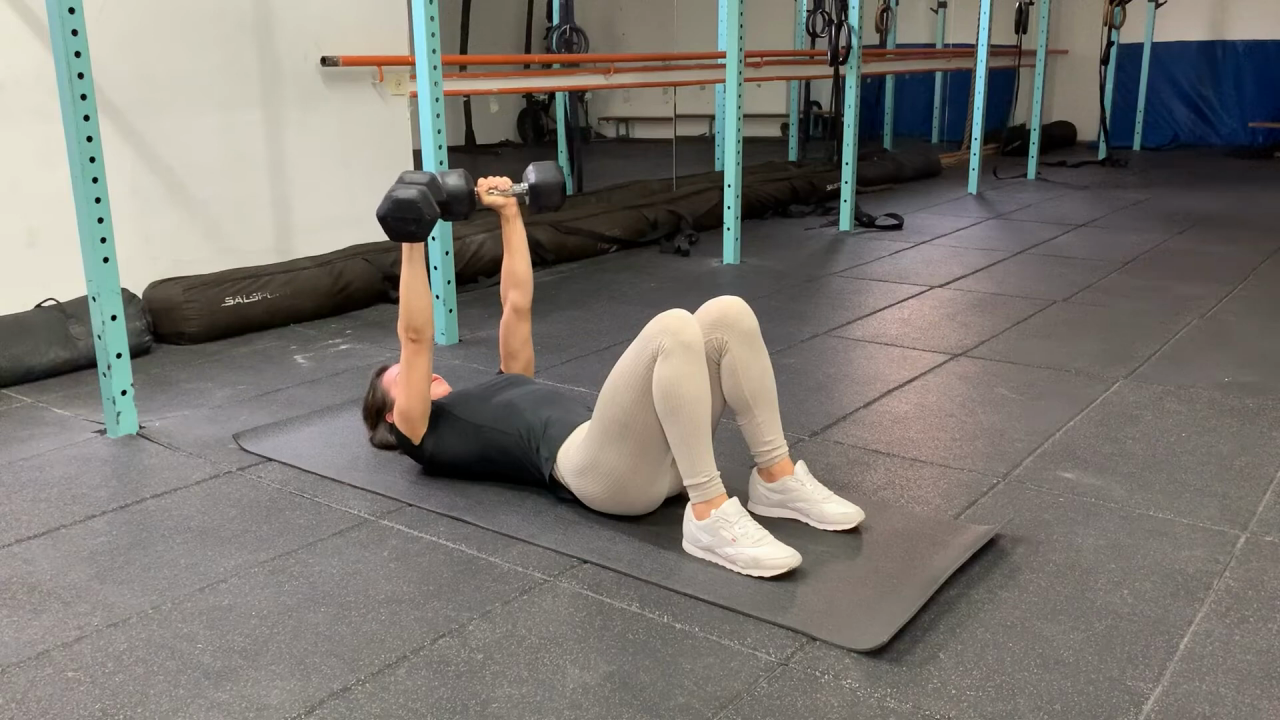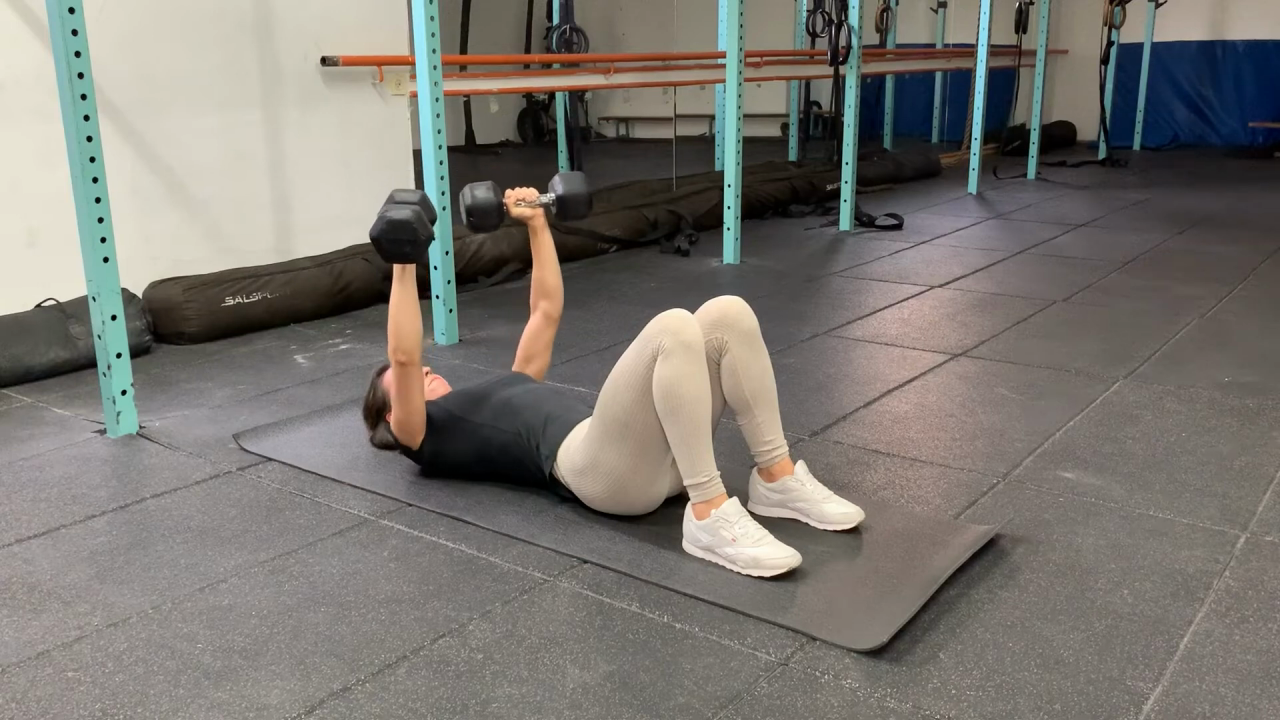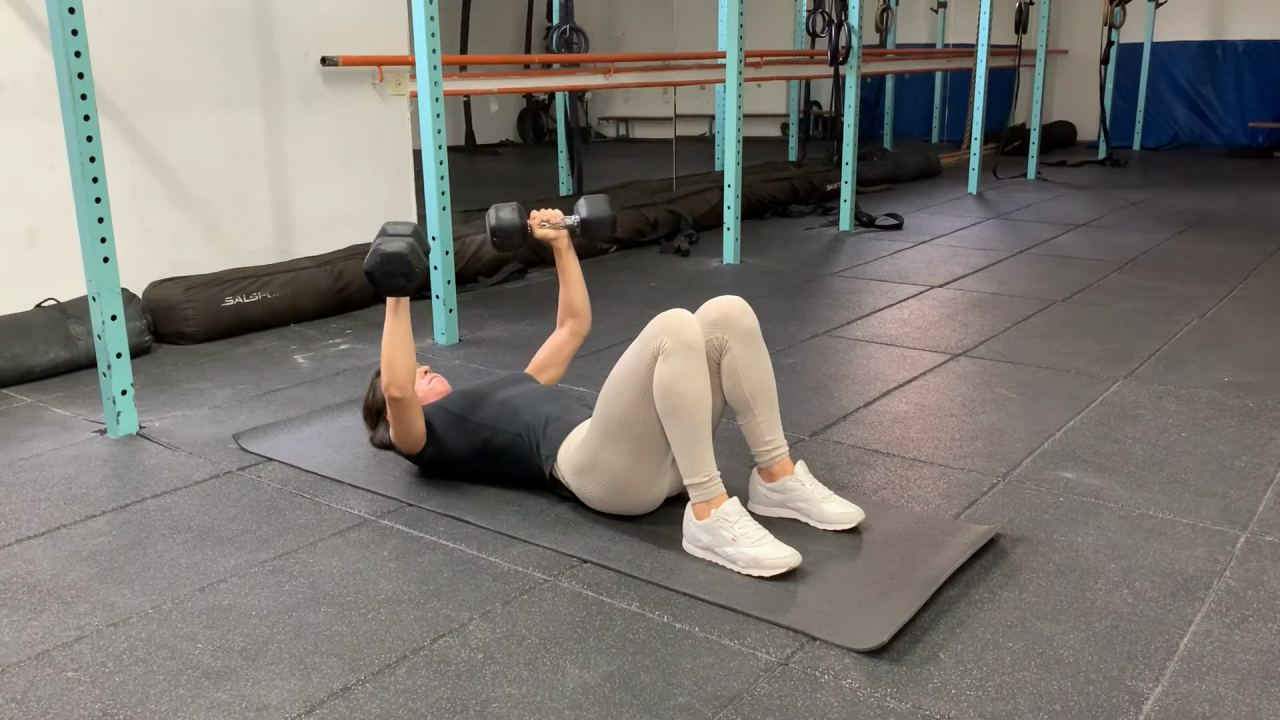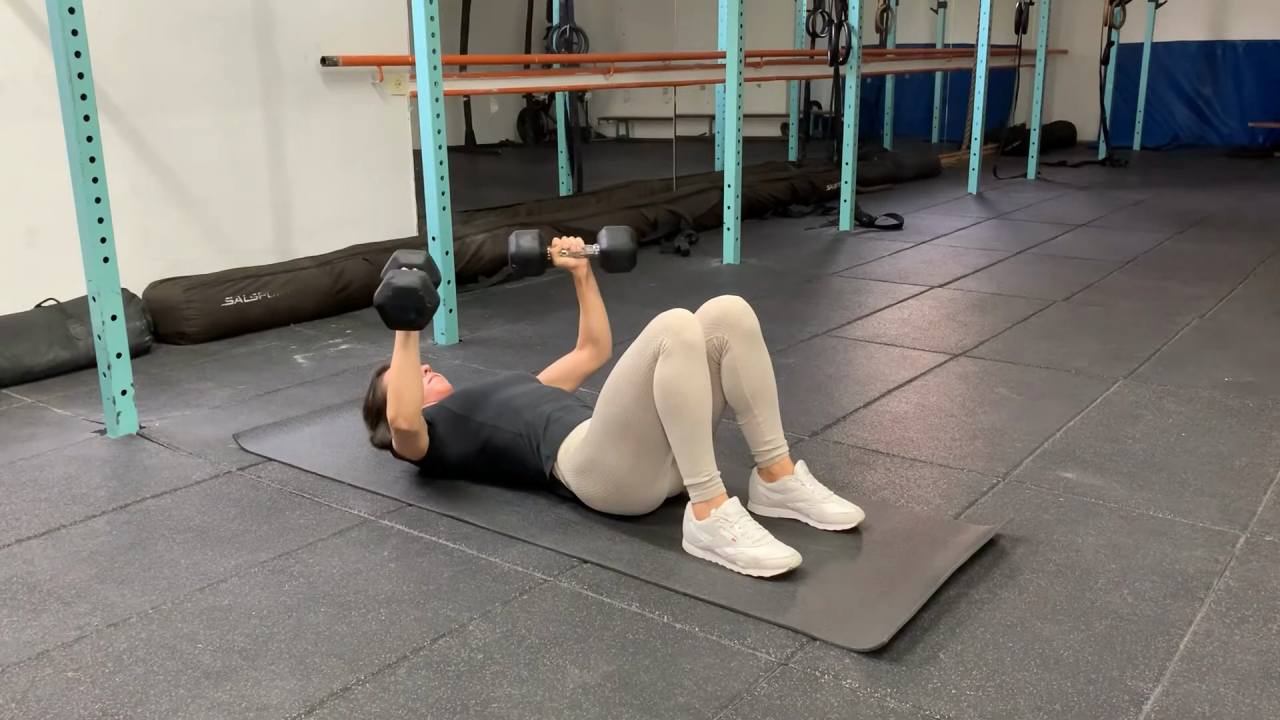
dt=0.7s
person 1, frame 1
left shoulder: (497, 392)
right shoulder: (426, 435)
left elbow: (517, 305)
right elbow: (415, 339)
left wrist: (509, 214)
right wrist: (412, 241)
left hip: (654, 456)
right hip: (597, 468)
left knee: (727, 313)
right knee: (673, 328)
left ankle: (777, 480)
right ankle: (710, 516)
person 1, frame 2
left shoulder: (502, 389)
right shoulder: (425, 435)
left elbow: (546, 311)
right elbow: (404, 357)
left wrist: (536, 223)
right wrist: (404, 266)
left hip: (654, 453)
right hip: (596, 465)
left knee: (727, 313)
right knee: (674, 326)
left ankle: (778, 479)
right ankle: (710, 515)
person 1, frame 3
left shoulder: (507, 386)
right shoulder: (426, 437)
left elbow: (574, 326)
right elbow: (396, 392)
left wrist: (561, 245)
right wrist: (397, 296)
left hip: (655, 455)
right hip: (596, 467)
left knee: (727, 314)
right knee: (673, 328)
left ankle: (778, 480)
right ankle: (710, 515)
person 1, frame 4
left shoulder: (506, 390)
right shoulder: (428, 437)
left elbow: (593, 351)
right elbow: (403, 422)
left wrist: (581, 274)
right wrist: (406, 328)
left hip: (655, 454)
right hip: (594, 463)
left knee: (727, 313)
right knee: (674, 328)
left ankle: (778, 480)
right ankle: (710, 515)
